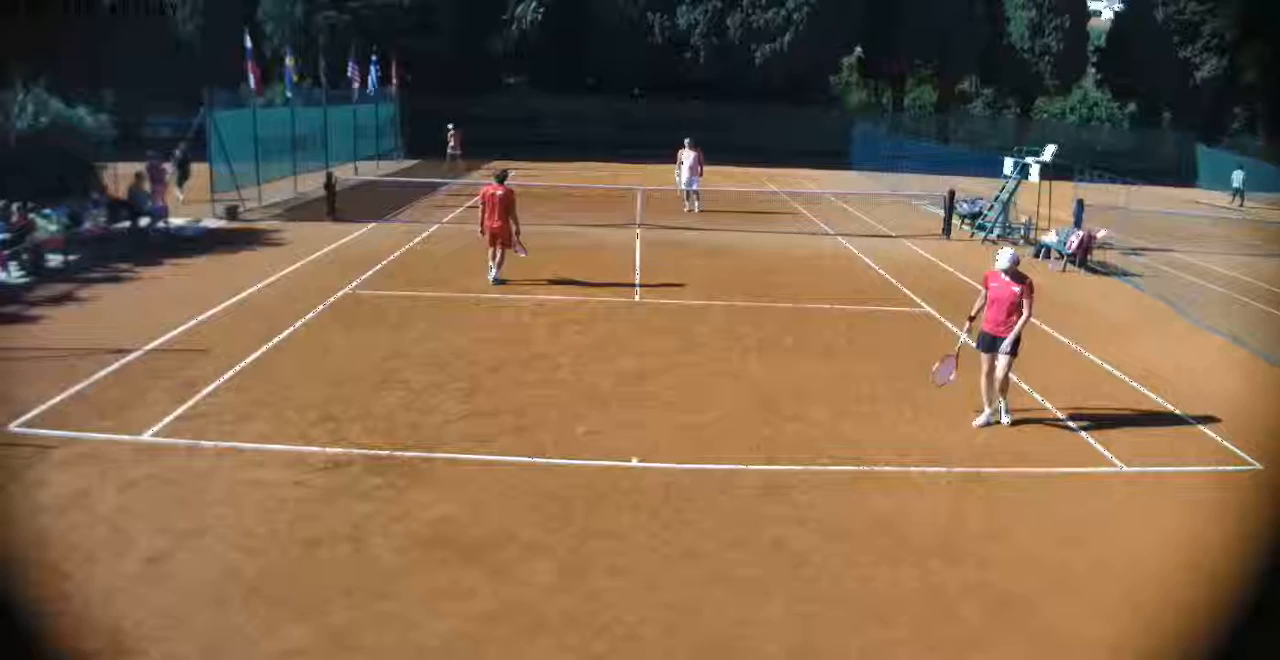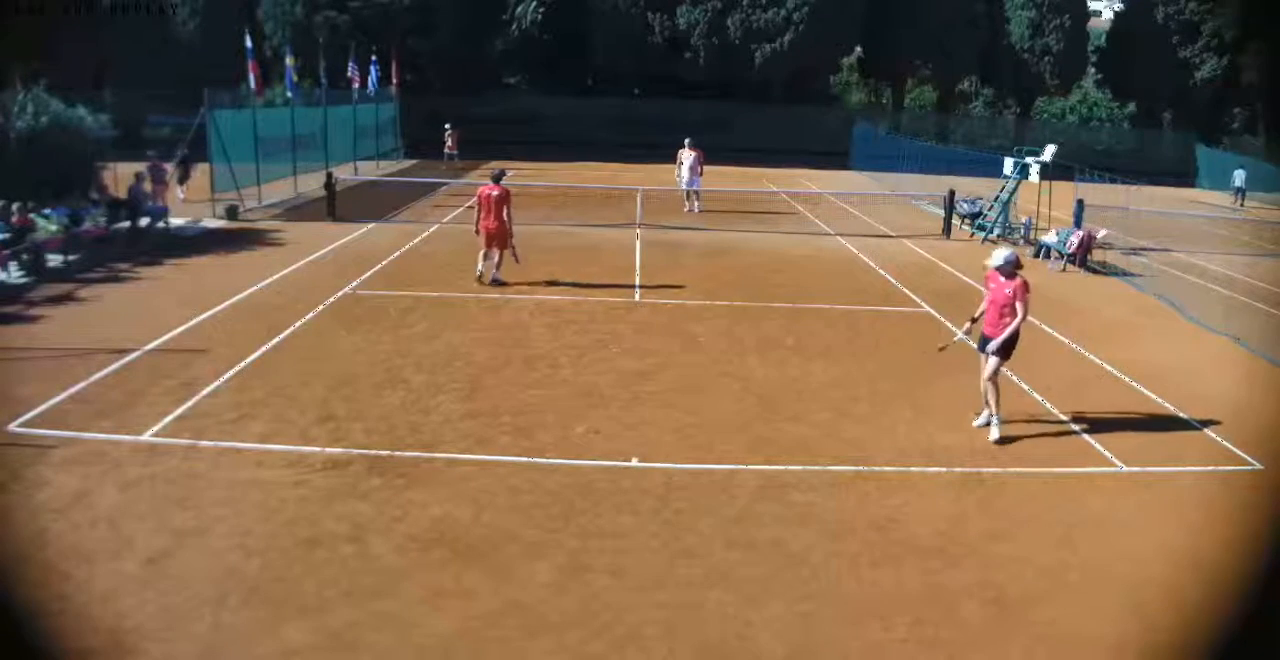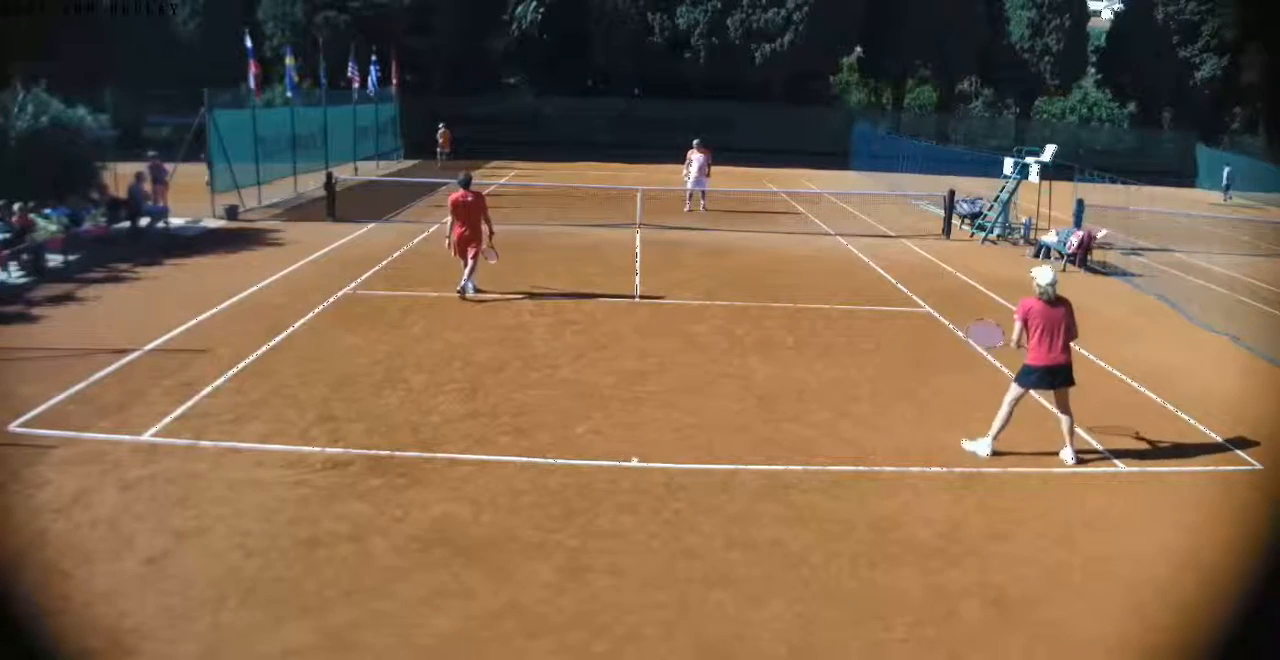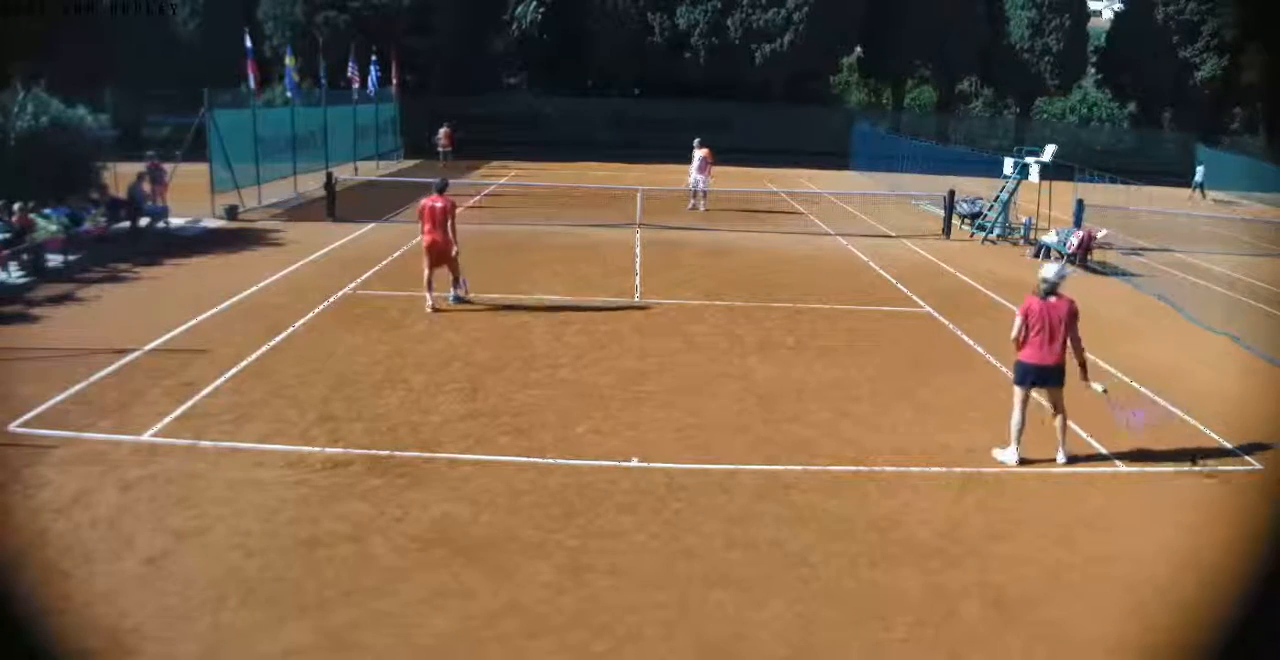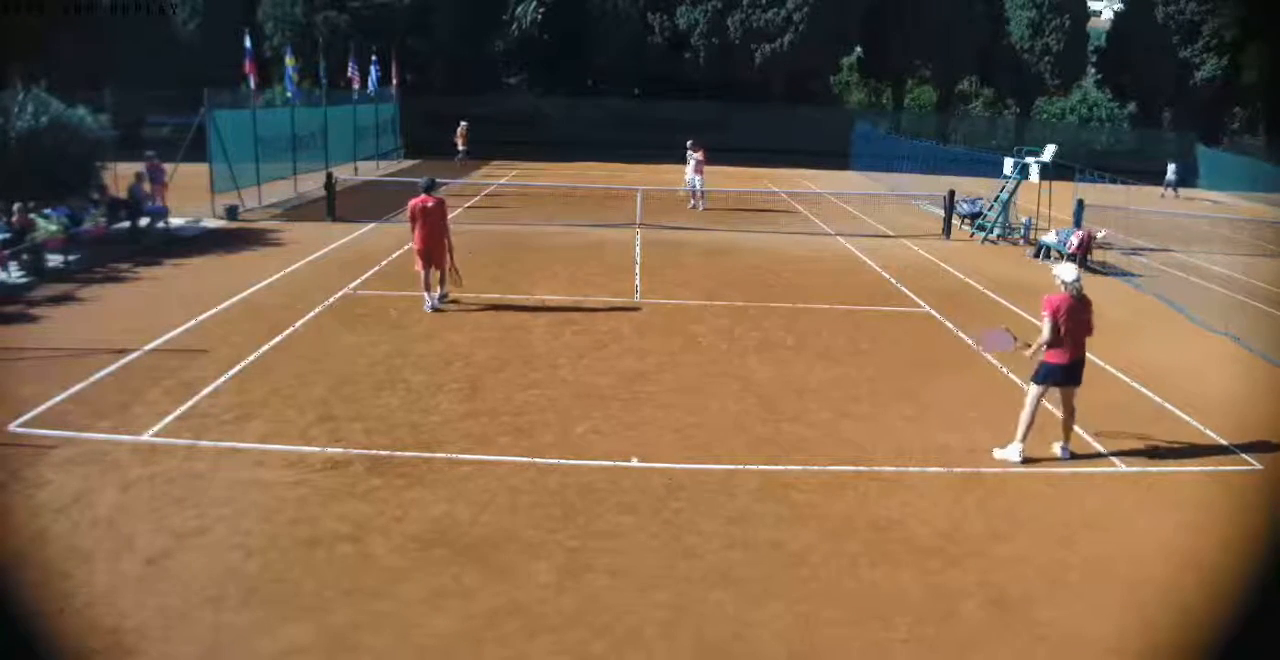
dt=1s
person 1, frame 1
left shoulder: (1025, 282)
right shoulder: (990, 276)
left elbow: (1026, 314)
left wrist: (1011, 337)
right wrist: (970, 319)
left hip: (1009, 336)
right hip: (988, 331)
left knee: (1001, 375)
right knee: (986, 372)
left ankle: (1002, 403)
right ankle: (988, 411)
person 1, frame 2
left shoulder: (1019, 284)
right shoulder: (991, 277)
left elbow: (1021, 317)
left wrist: (1000, 339)
right wrist: (972, 321)
left hip: (1005, 337)
right hip: (988, 333)
left knee: (988, 376)
right knee: (985, 375)
left ankle: (995, 421)
right ankle: (989, 412)
person 1, frame 3
left shoulder: (1027, 305)
right shoulder: (1065, 305)
left elbow: (1016, 339)
right elbow: (1073, 334)
left wrist: (1019, 345)
left hip: (1036, 364)
right hip: (1062, 364)
left knee: (1009, 402)
right knee: (1063, 407)
left ankle: (986, 443)
right ankle: (1069, 451)
person 1, frame 4
left shoulder: (1029, 302)
right shoulder: (1069, 306)
left elbow: (1014, 336)
right elbow: (1075, 340)
left wrist: (1020, 351)
right wrist: (1082, 366)
left hip: (1028, 362)
right hip: (1055, 364)
left knee: (1019, 407)
right knee: (1058, 407)
left ankle: (1013, 452)
right ankle: (1061, 451)
person 1, frame 5
left shoulder: (1052, 301)
right shoulder: (1085, 302)
left elbow: (1047, 336)
right elbow: (1088, 331)
left wrist: (1032, 349)
left hip: (1054, 361)
right hip: (1076, 361)
left knee: (1031, 403)
right knee: (1068, 404)
left ankle: (1016, 448)
right ankle: (1063, 446)
